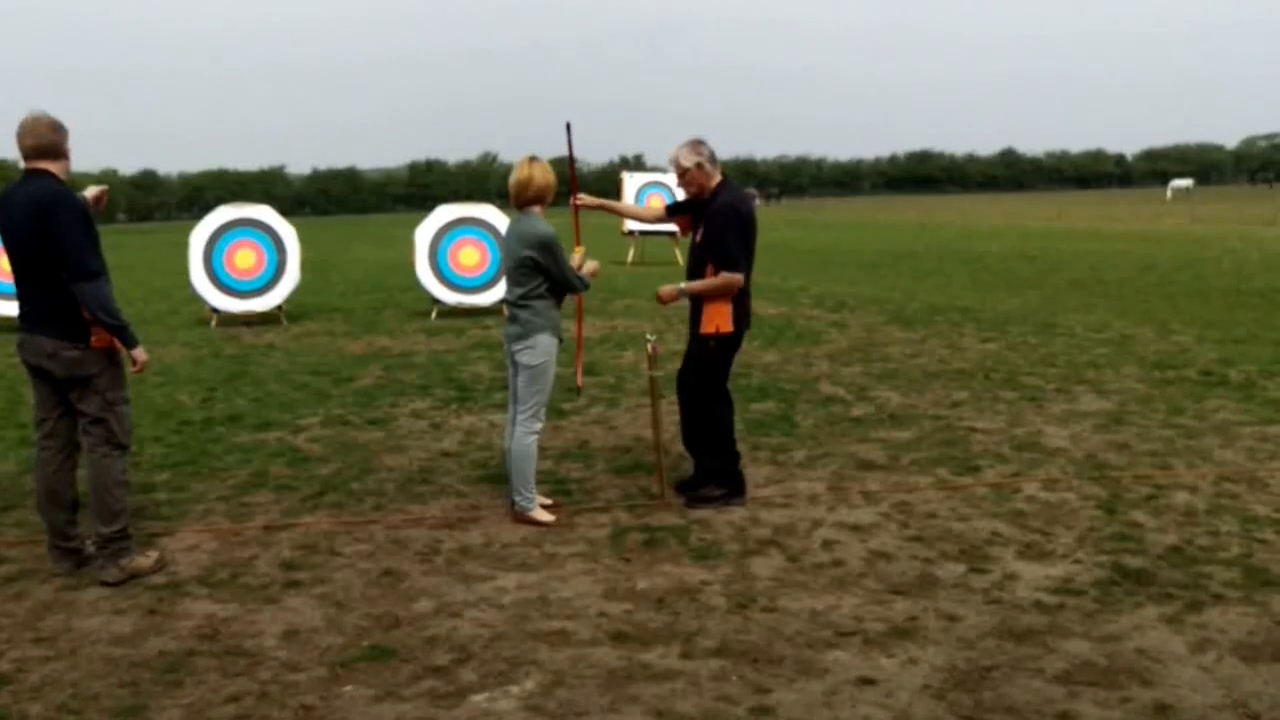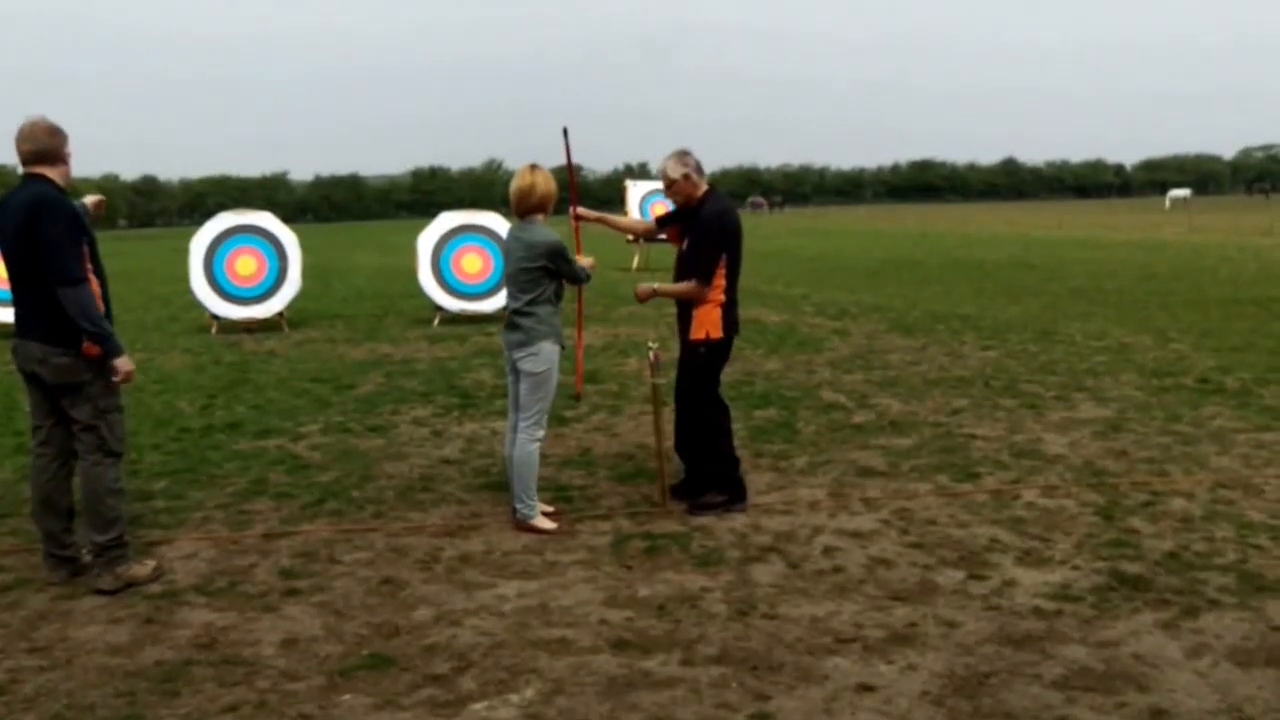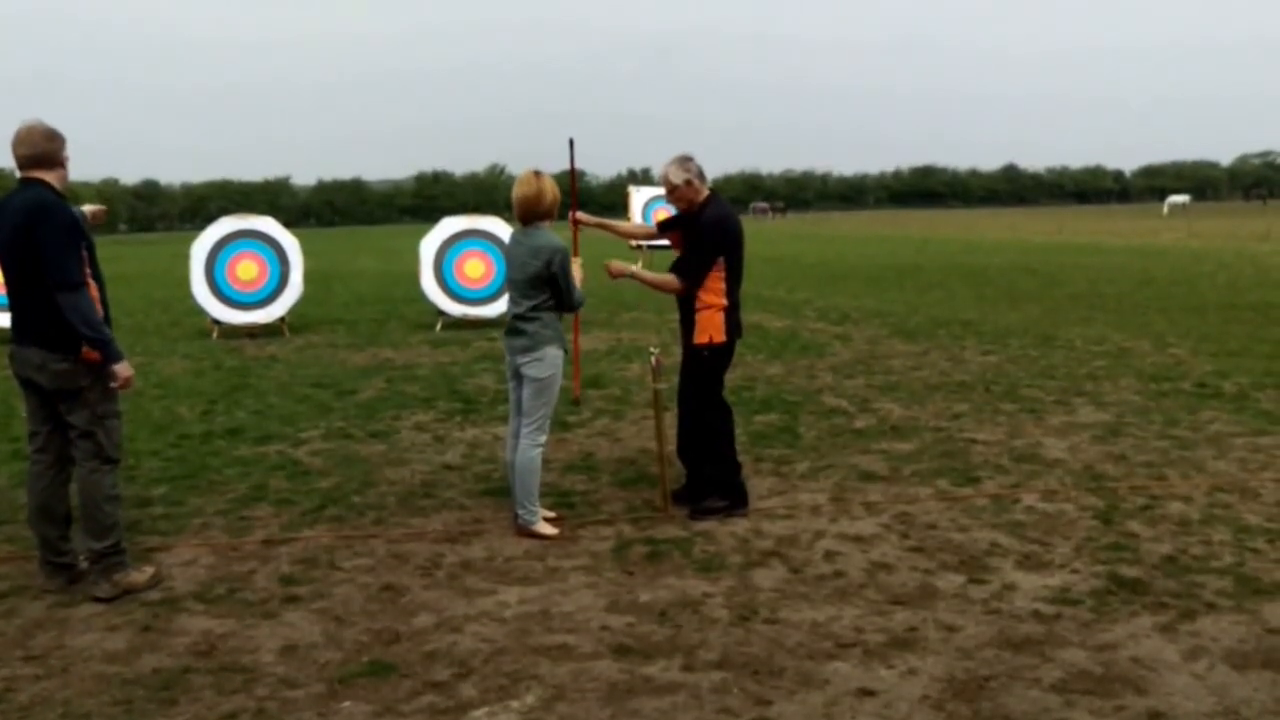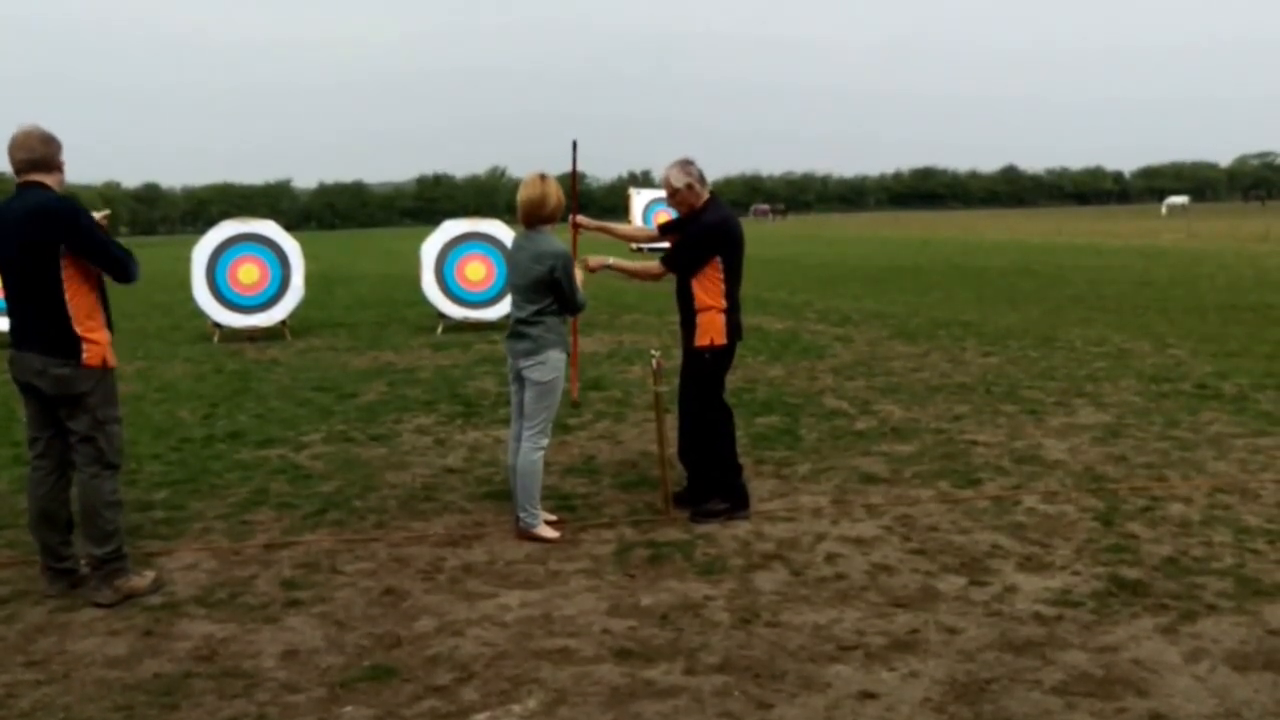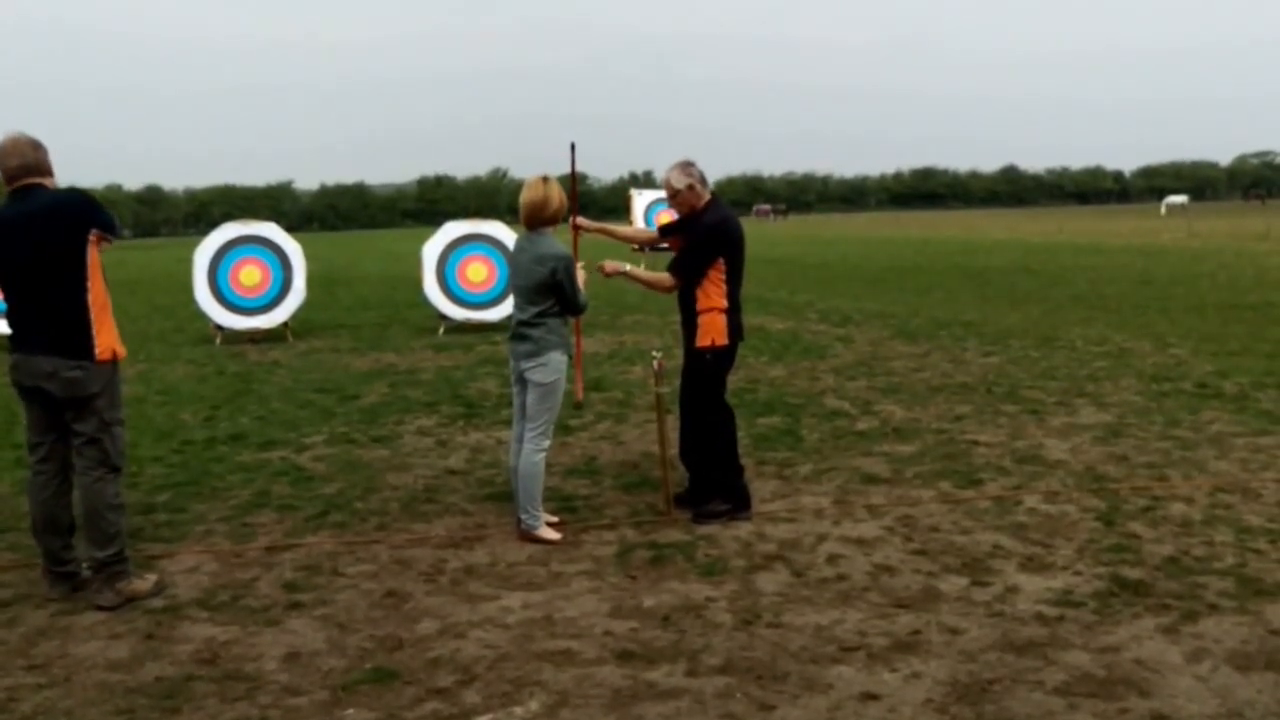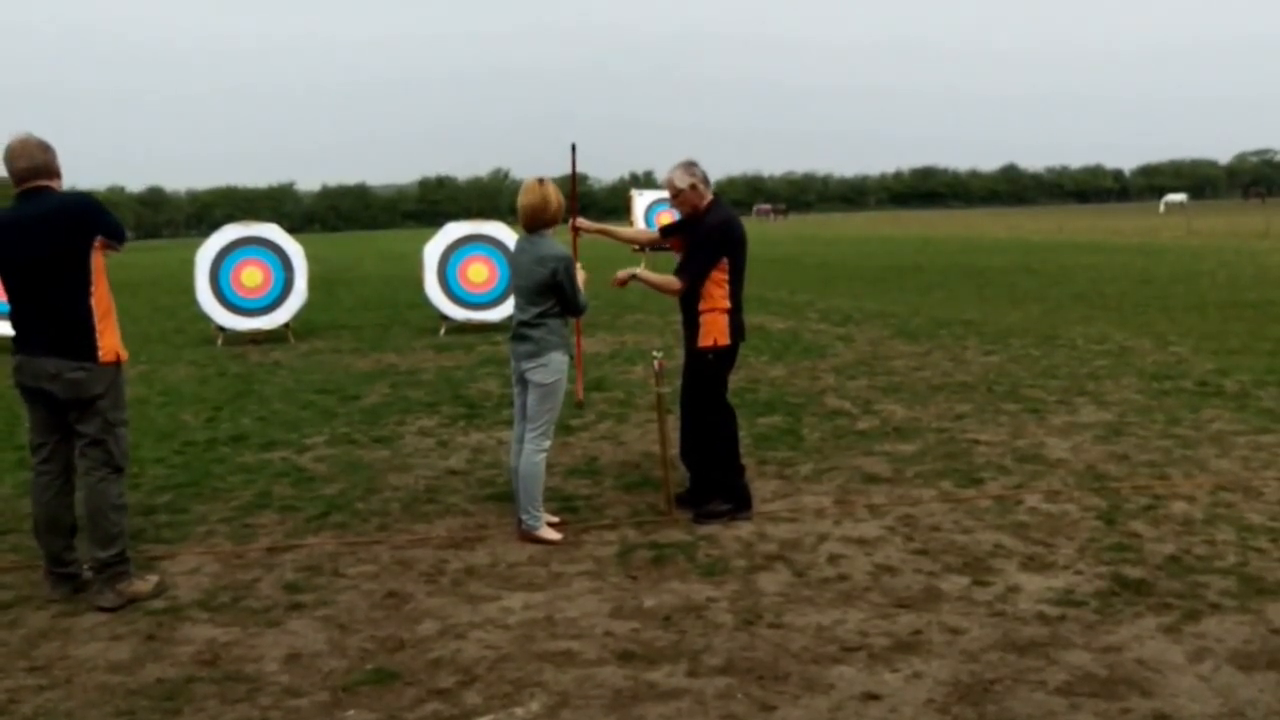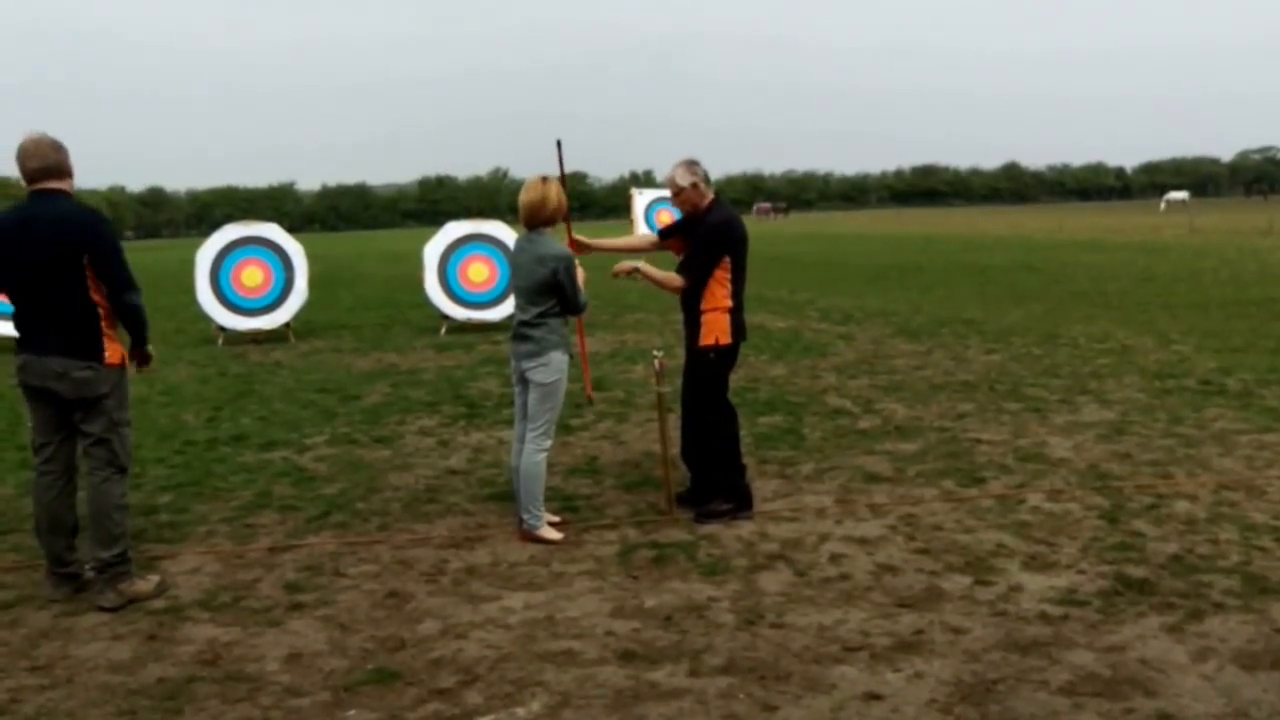
dt=0.7s
person 1, frame 1
right shoulder: (60, 199)
right elbow: (88, 280)
right wrist: (129, 339)
right hip: (80, 344)
left knee: (54, 443)
right knee: (106, 443)
left ankle: (65, 547)
right ankle: (115, 554)
person 1, frame 2
right shoulder: (53, 205)
right elbow: (72, 287)
left wrist: (81, 212)
right wrist: (112, 348)
right hip: (72, 351)
left knee: (50, 451)
right knee: (100, 451)
left ankle: (61, 557)
right ankle: (111, 562)
person 1, frame 3
right shoulder: (50, 209)
right elbow: (70, 292)
left wrist: (79, 220)
right wrist: (111, 354)
right hip: (70, 356)
left knee: (46, 457)
right knee: (96, 458)
left ankle: (57, 564)
right ankle: (108, 569)
person 1, frame 4
right shoulder: (61, 210)
right elbow: (124, 269)
left wrist: (83, 231)
right wrist: (99, 236)
right hip: (75, 360)
left knee: (47, 462)
right knee: (97, 464)
left ankle: (58, 568)
right ankle: (109, 574)
person 1, frame 5
right shoulder: (73, 205)
right elbow: (110, 229)
right hip: (81, 360)
left knee: (46, 465)
right knee: (98, 466)
left ankle: (60, 572)
right ankle: (111, 578)
person 1, frame 6
right shoulder: (78, 208)
right elbow: (117, 237)
right hip: (85, 362)
left knee: (49, 465)
right knee: (101, 465)
left ankle: (61, 573)
right ankle: (112, 579)
person 1, frame 7
right shoulder: (85, 220)
right elbow: (125, 295)
right wrist: (139, 342)
right hip: (90, 362)
left knee: (51, 465)
right knee: (106, 466)
left ankle: (62, 573)
right ankle: (114, 578)
person 2, frame 1
left shoulder: (515, 228)
right shoulder: (542, 233)
right elbow: (569, 284)
left wrist: (571, 266)
right wrist: (588, 272)
left hip: (516, 331)
right hip: (537, 334)
left knee: (517, 417)
right knee: (530, 422)
left ankle: (521, 493)
right ankle: (525, 504)
person 2, frame 2
left shoulder: (514, 235)
right shoulder: (546, 240)
right elbow: (577, 276)
left wrist: (571, 266)
right wrist: (586, 266)
left hip: (515, 338)
right hip: (538, 342)
left knee: (517, 425)
right knee: (531, 430)
left ankle: (523, 500)
right ankle: (526, 512)
person 2, frame 3
left shoulder: (515, 241)
right shoulder: (554, 247)
right elbow: (570, 302)
right wrist: (577, 279)
left hip: (515, 344)
right hip: (542, 348)
left knee: (517, 430)
right knee: (533, 435)
left ankle: (523, 506)
right ankle: (528, 518)
person 2, frame 4
left shoulder: (518, 244)
right shoulder: (557, 252)
right elbow: (574, 305)
right wrist: (578, 281)
left hip: (518, 348)
right hip: (544, 352)
left knee: (519, 434)
right knee: (535, 438)
left ankle: (525, 509)
right ankle: (529, 521)
person 2, frame 5
left shoulder: (520, 246)
right shoulder: (558, 255)
right elbow: (576, 307)
right wrist: (580, 281)
left hip: (520, 349)
right hip: (546, 354)
left knee: (521, 435)
right knee: (537, 440)
left ankle: (527, 511)
right ankle: (531, 523)
person 2, frame 6
left shoulder: (521, 247)
right shoulder: (558, 256)
right elbow: (576, 307)
right wrist: (579, 281)
left hip: (521, 350)
right hip: (547, 355)
left knee: (522, 436)
right knee: (537, 440)
left ankle: (527, 511)
right ankle: (531, 523)
person 2, frame 7
left shoulder: (520, 246)
right shoulder: (559, 255)
right elbow: (576, 306)
right wrist: (579, 280)
left hip: (521, 349)
right hip: (547, 354)
left knee: (522, 435)
right knee: (538, 440)
left ankle: (528, 510)
right ankle: (533, 522)
person 3, frame 1
left shoulder: (728, 207)
right shoulder: (707, 201)
left elbow: (734, 278)
right elbow: (655, 214)
left wrist: (680, 290)
right wrist: (600, 203)
left hip: (721, 318)
right hip: (709, 317)
left knee: (708, 395)
right knee: (691, 388)
left ankle: (728, 482)
right ankle: (707, 471)
person 3, frame 2
left shoulder: (713, 216)
right shoulder: (694, 210)
left elbow: (699, 287)
right elbow: (647, 228)
left wrist: (654, 290)
right wrist: (595, 217)
left hip: (710, 324)
right hip: (697, 323)
left knee: (704, 402)
right knee: (688, 400)
left ankle: (728, 488)
right ankle: (699, 478)
person 3, frame 3
left shoulder: (714, 221)
right shoulder: (697, 215)
left elbow: (678, 283)
right elbow: (649, 231)
left wrist: (629, 271)
right wrist: (596, 222)
left hip: (713, 328)
right hip: (700, 327)
left knee: (708, 405)
right knee: (692, 404)
left ankle: (729, 493)
right ankle: (701, 483)
person 3, frame 4
left shoulder: (713, 223)
right shoulder: (699, 218)
left elbow: (657, 270)
right elbow: (649, 233)
left wrist: (608, 263)
right wrist: (596, 225)
left hip: (713, 330)
right hip: (701, 328)
left knee: (709, 408)
right knee: (693, 407)
left ankle: (731, 495)
right ankle: (702, 485)
person 3, frame 5
left shoulder: (714, 225)
right shoulder: (699, 219)
left elbow: (669, 282)
right elbow: (649, 235)
left wrist: (623, 269)
right wrist: (596, 227)
left hip: (714, 331)
right hip: (702, 329)
left knee: (711, 408)
right knee: (694, 407)
left ankle: (732, 496)
right ankle: (703, 486)
person 3, frame 6
left shoulder: (716, 224)
right shoulder: (700, 220)
left elbow: (678, 284)
right elbow: (651, 236)
left wrist: (635, 273)
right wrist: (598, 228)
left hip: (716, 331)
right hip: (702, 329)
left knee: (712, 408)
right knee: (695, 408)
left ankle: (734, 496)
right ankle: (704, 486)
person 3, frame 7
left shoulder: (718, 224)
right shoulder: (698, 220)
left elbow: (679, 282)
right elbow: (650, 241)
left wrist: (637, 268)
right wrist: (593, 244)
left hip: (717, 330)
right hip: (702, 329)
left knee: (713, 407)
right knee: (696, 407)
left ankle: (735, 495)
right ankle: (706, 486)
